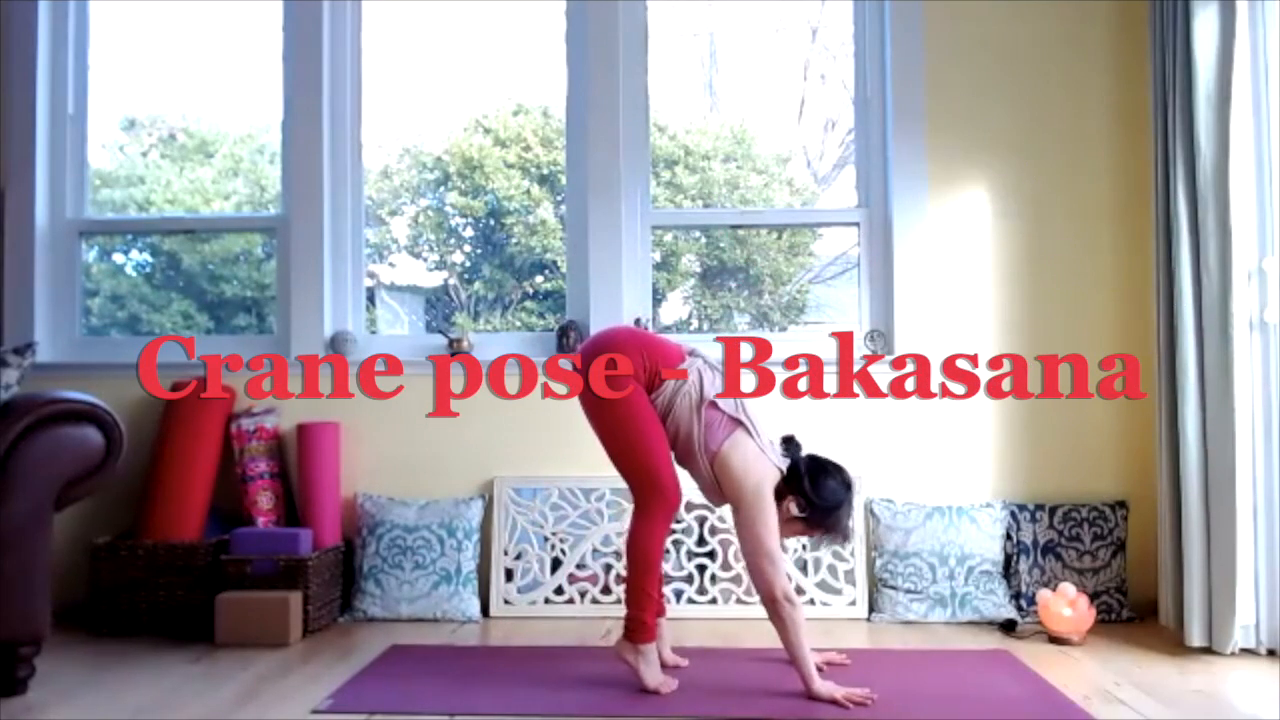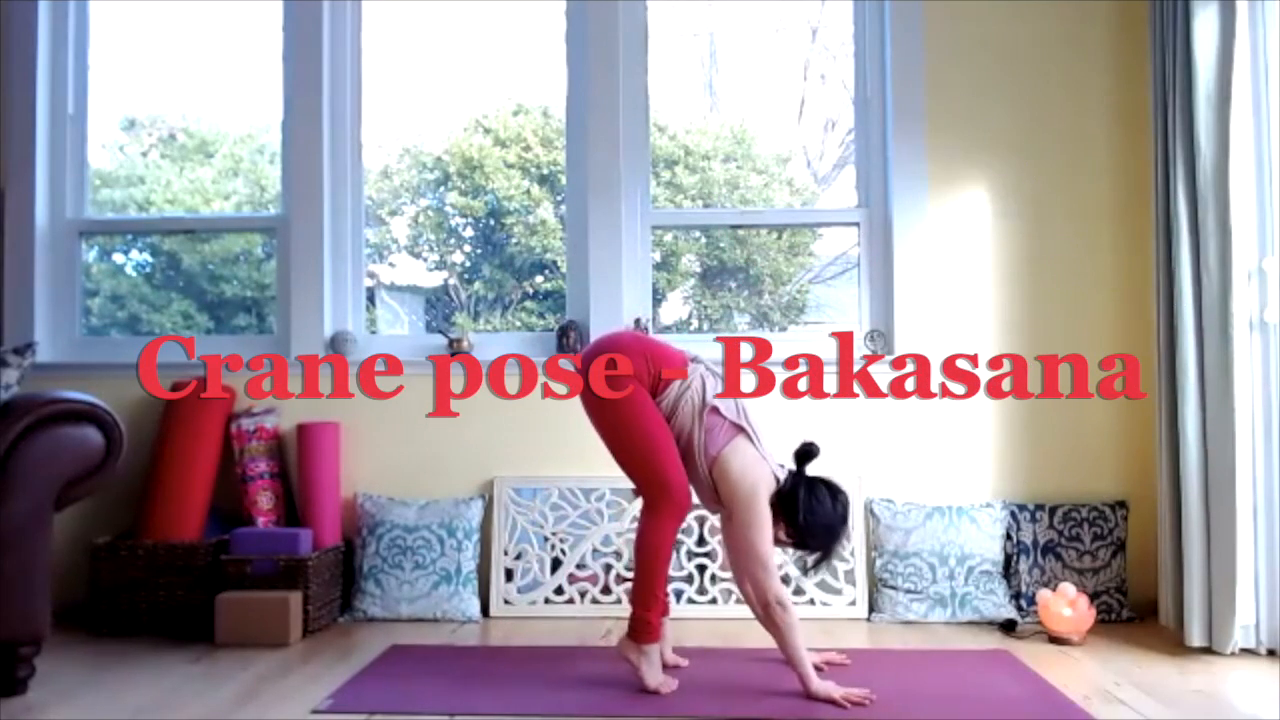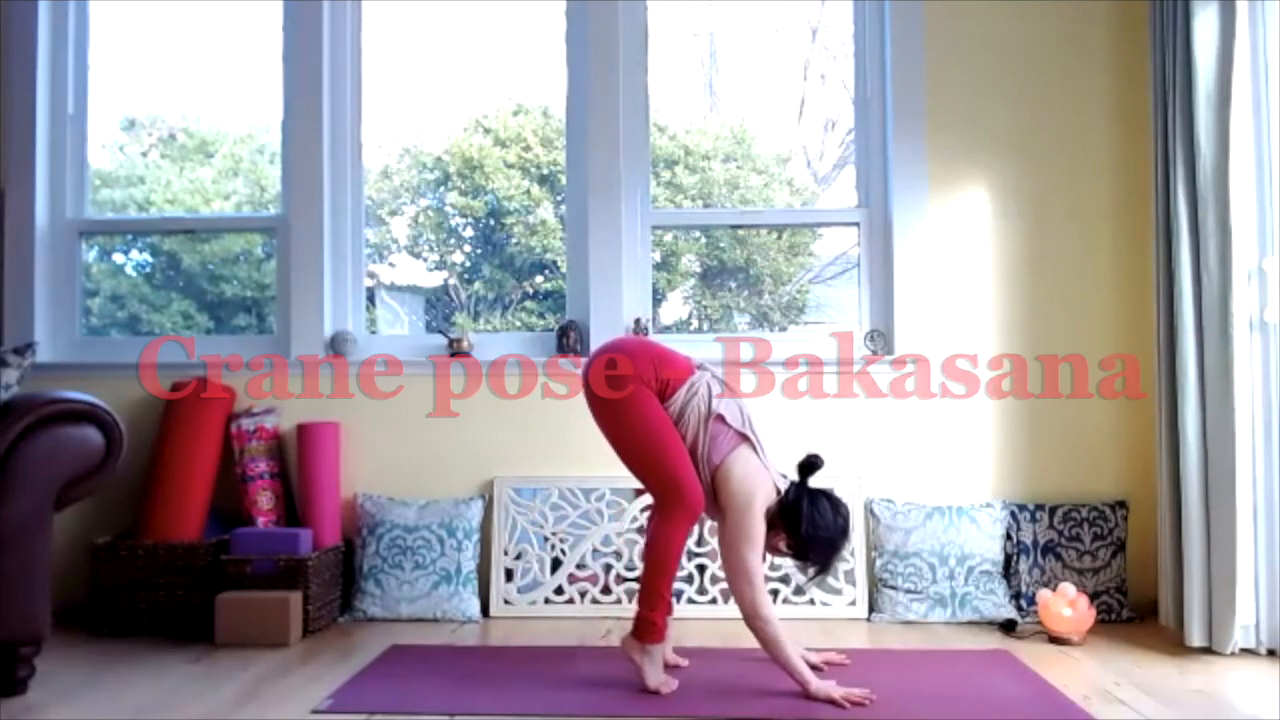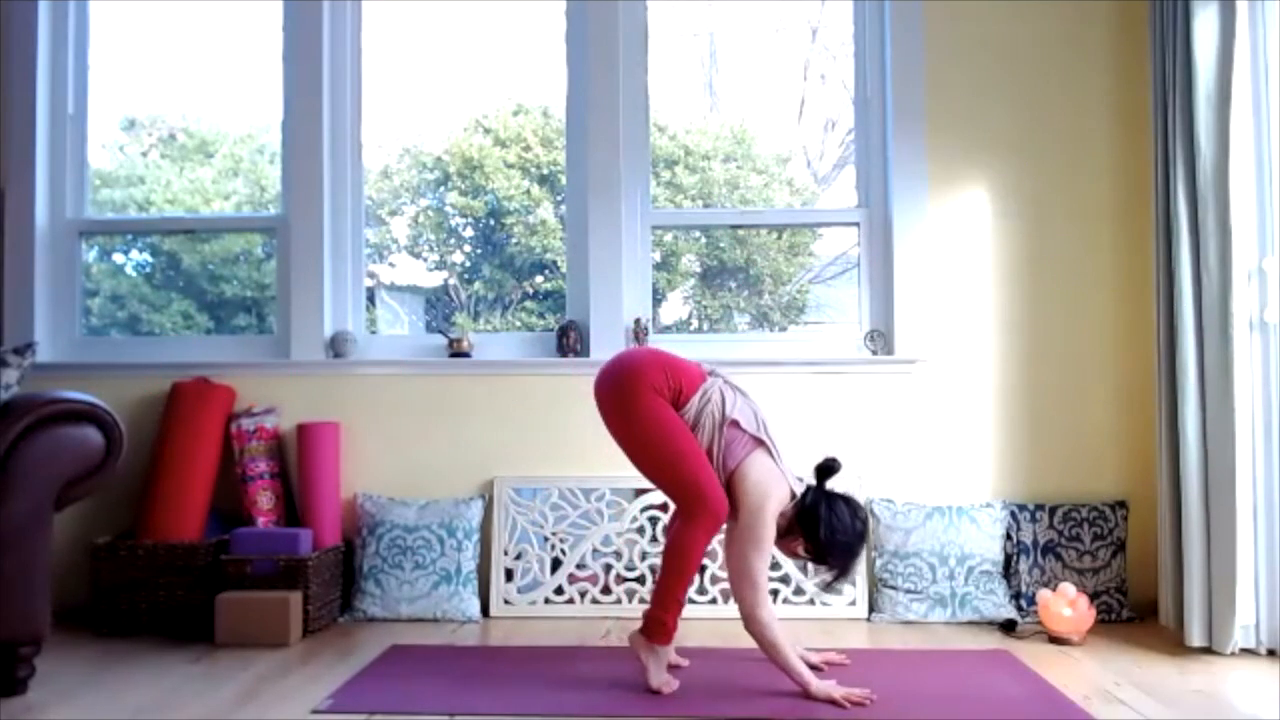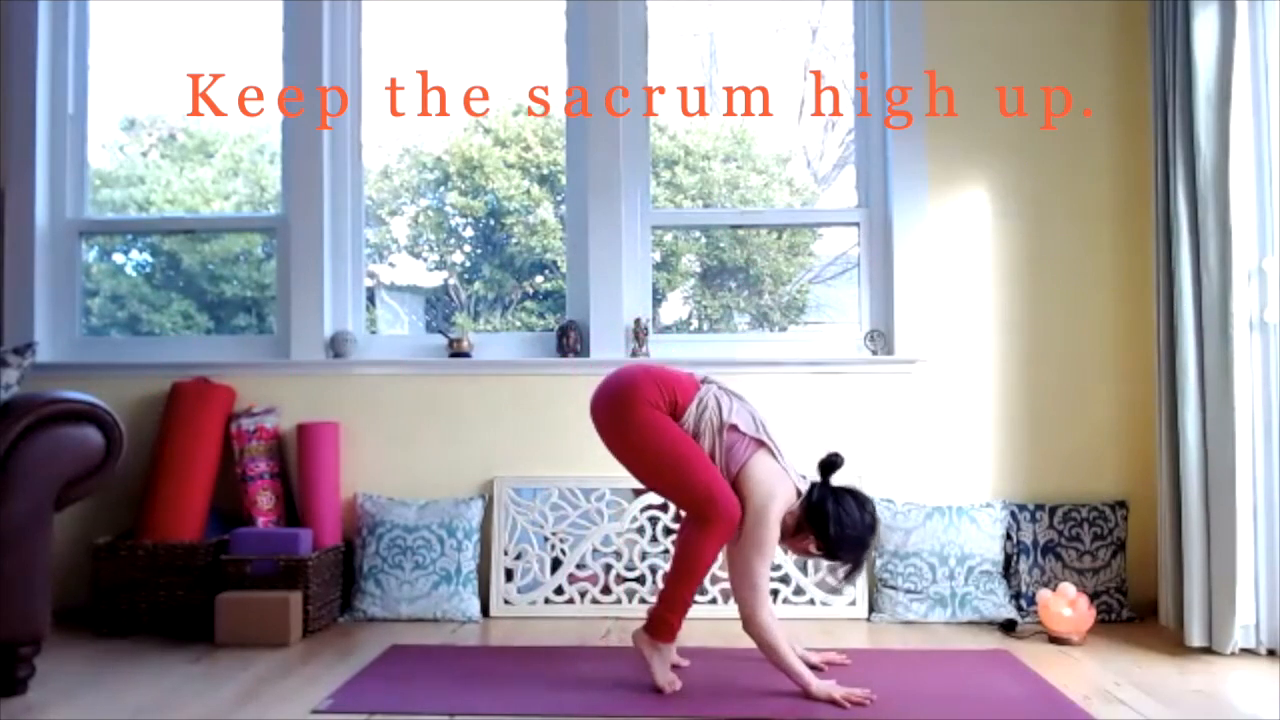
dt=0.4s
person 1, frame 1
left shoulder: (767, 475)
right shoulder: (756, 486)
left elbow: (769, 582)
right elbow: (779, 593)
left wrist: (802, 653)
right wrist: (813, 682)
left hip: (642, 367)
right hip: (616, 361)
left knee: (656, 501)
right knee: (660, 500)
left ankle: (654, 631)
right ankle: (639, 640)
person 1, frame 2
left shoulder: (762, 485)
right shoulder: (752, 494)
left elbow: (748, 579)
right elbow: (773, 599)
left wrist: (798, 653)
right wrist: (811, 682)
left hip: (642, 371)
right hip: (620, 366)
left knee: (666, 501)
right knee: (670, 500)
left ankle: (656, 632)
right ankle: (642, 639)
person 1, frame 3
left shoulder: (766, 493)
right shoulder: (751, 502)
left elbow: (749, 590)
right elbow: (755, 608)
left wrist: (793, 653)
right wrist: (811, 683)
left hip: (644, 374)
right hip: (625, 371)
left knee: (677, 502)
right knee: (683, 502)
left ankle: (656, 634)
right ankle: (646, 638)
person 1, frame 4
left shoulder: (782, 496)
right shoulder: (766, 504)
left elbow: (751, 587)
right elbow: (755, 612)
left wrist: (793, 652)
right wrist: (811, 683)
left hip: (655, 381)
right hip: (636, 381)
left knee: (697, 508)
right knee: (707, 508)
left ankle: (660, 632)
right ankle: (654, 636)
person 1, frame 5
left shoulder: (789, 495)
right shoulder: (770, 503)
left elbow: (752, 588)
right elbow: (755, 614)
left wrist: (791, 651)
right wrist: (811, 683)
left hip: (649, 396)
right hip: (631, 398)
left knee: (710, 515)
right knee: (720, 513)
left ankle: (662, 633)
right ankle: (657, 636)
